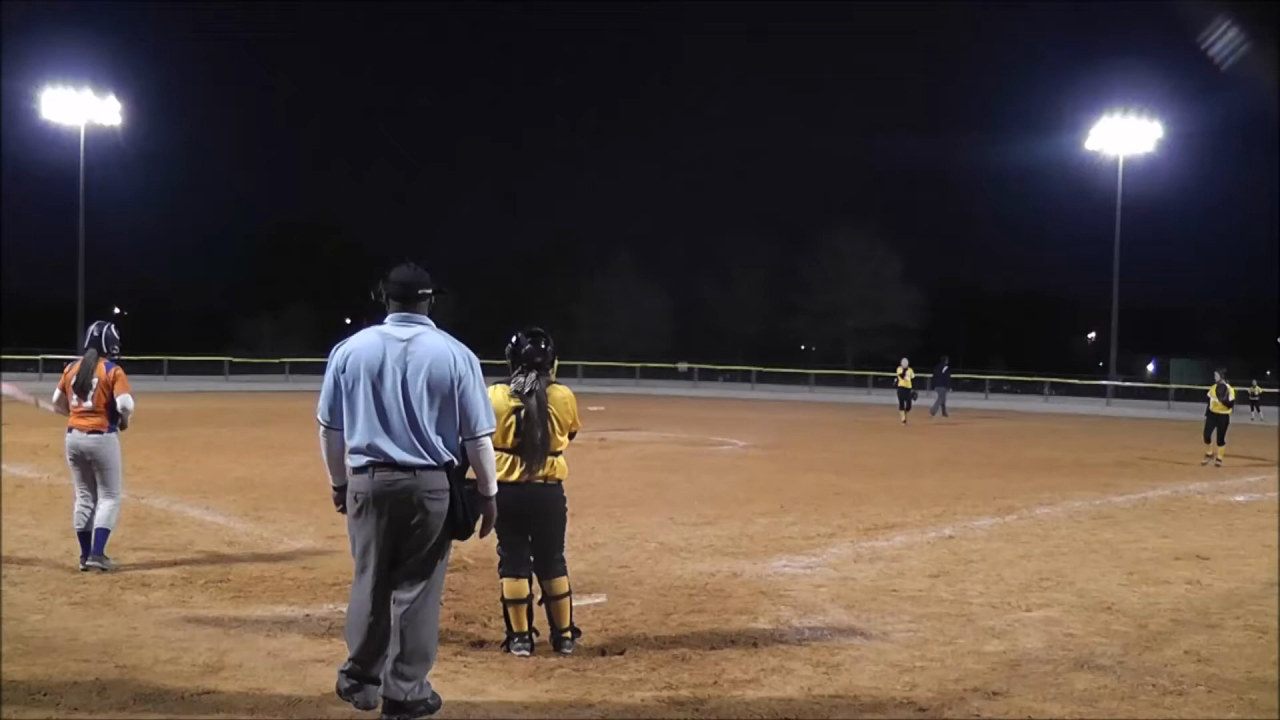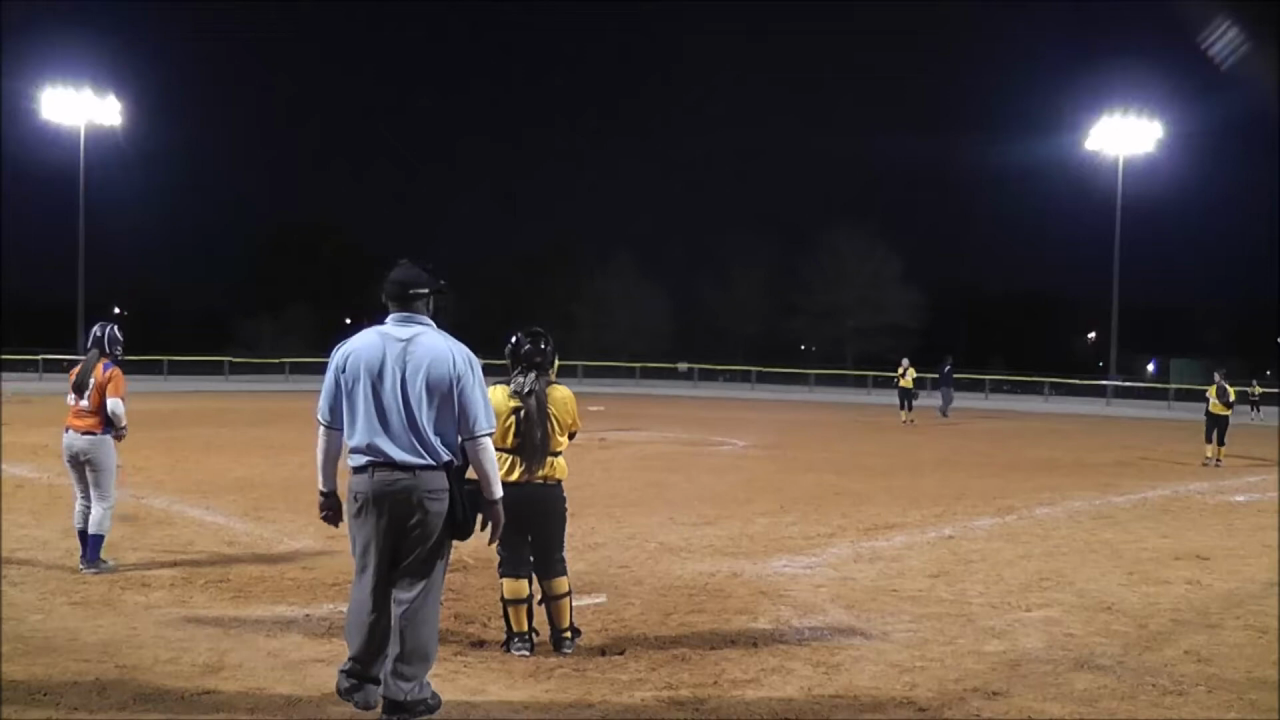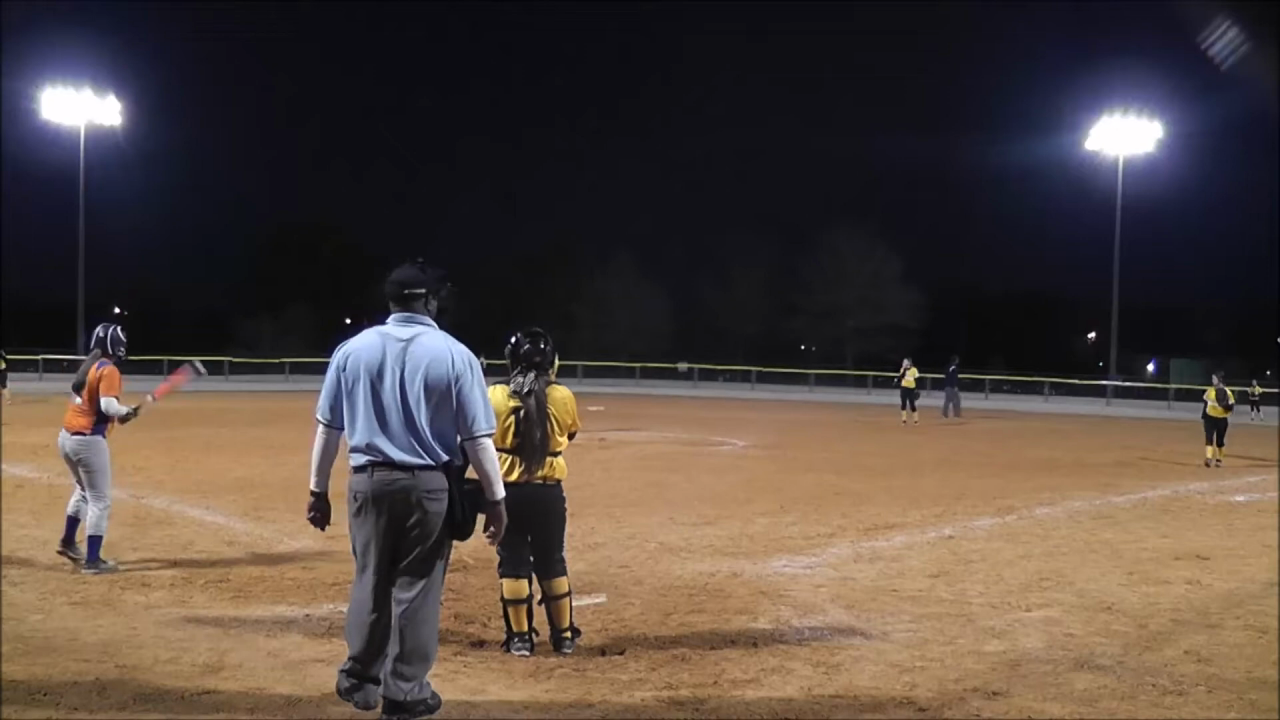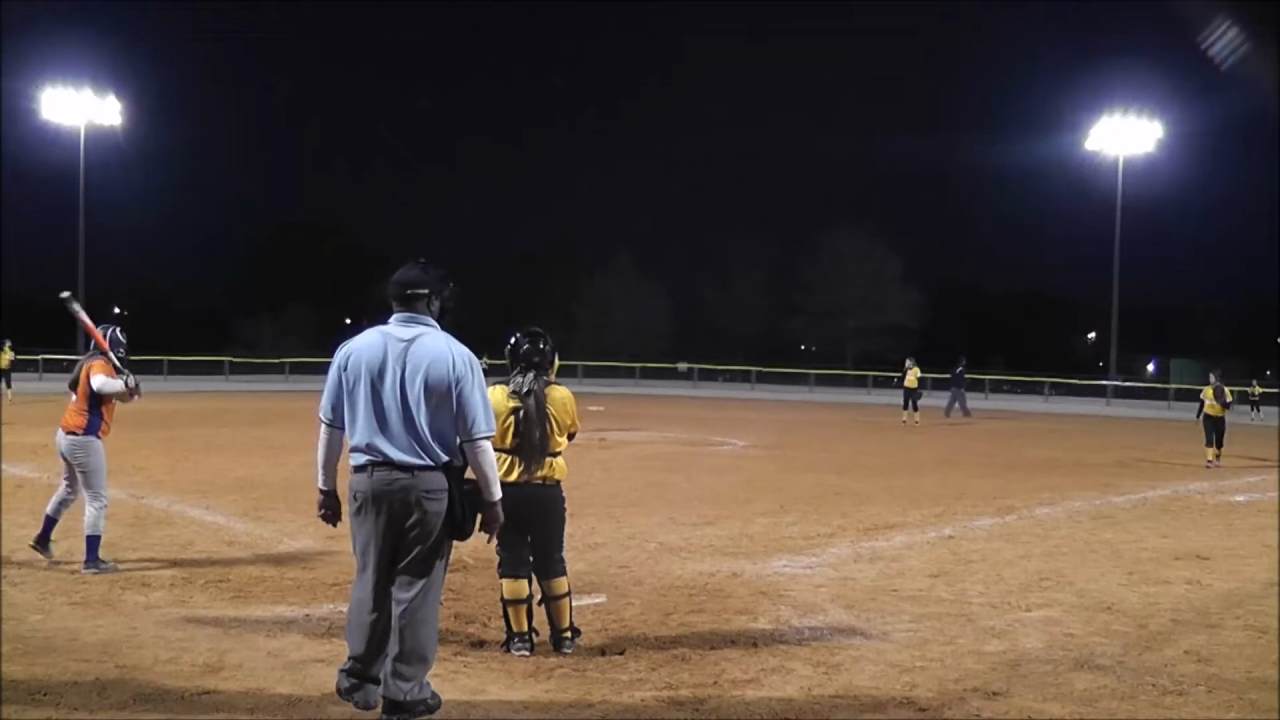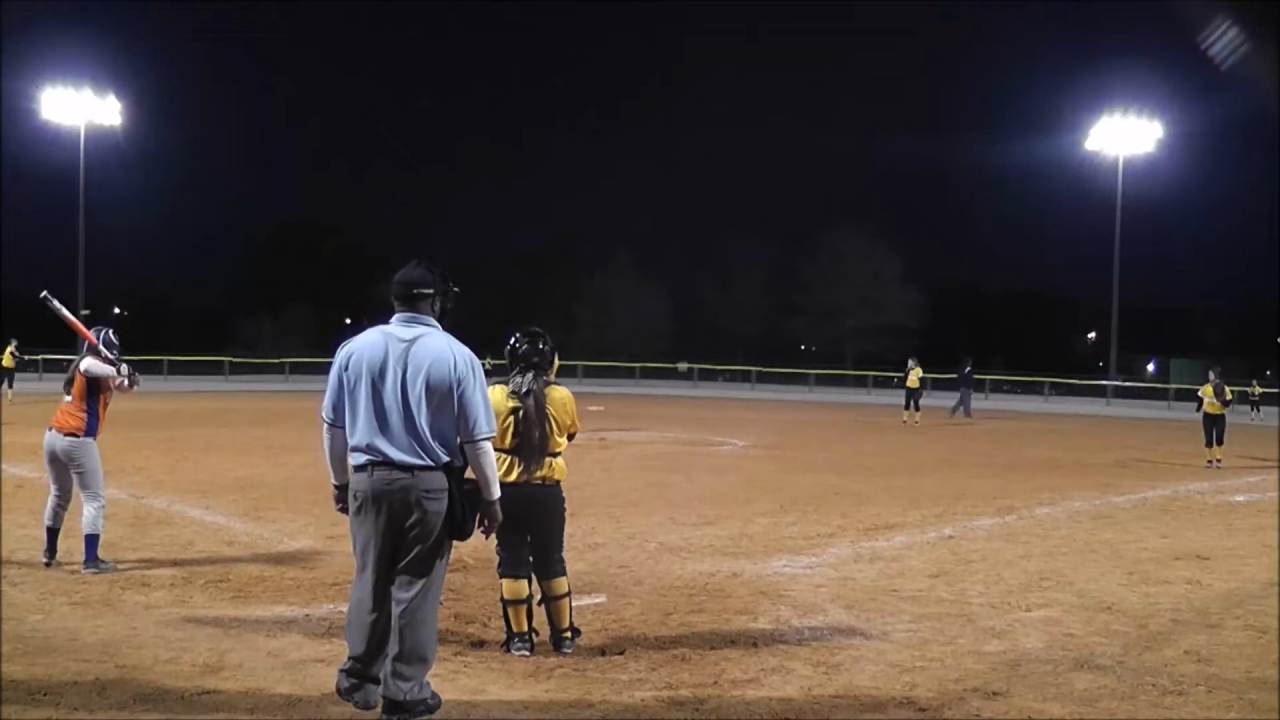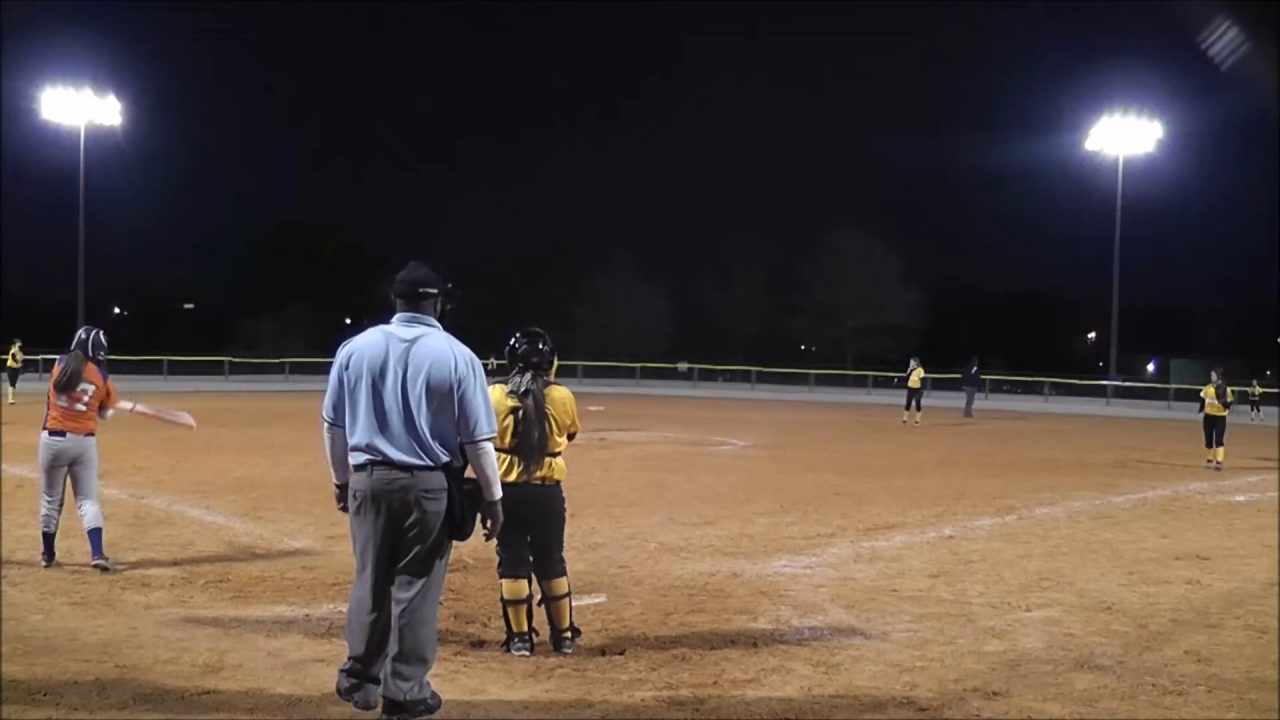
dt=0.2s
person 1, frame 1
left shoulder: (349, 350)
right shoulder: (454, 353)
left elbow: (330, 429)
right elbow: (477, 436)
left wrist: (339, 483)
right wrist: (487, 493)
left hip: (369, 482)
right hip: (430, 484)
left knee: (369, 583)
right knee: (417, 587)
left ankle: (361, 681)
person 1, frame 2
left shoulder: (350, 350)
right shoulder: (454, 353)
left elbow: (329, 429)
right elbow: (477, 437)
left wrist: (327, 488)
right wrist: (493, 496)
left hip: (369, 482)
right hip: (429, 485)
left knee: (370, 583)
right knee: (417, 587)
left ankle: (361, 681)
person 1, frame 3
left shoulder: (352, 349)
right shoulder: (454, 355)
left elbow: (328, 428)
right elbow: (478, 438)
left wrist: (318, 490)
right wrist: (495, 498)
left hip: (368, 482)
right hip: (429, 485)
left knee: (370, 582)
right knee: (417, 587)
left ankle: (360, 681)
person 1, frame 4
left shoulder: (354, 349)
right shoulder: (456, 355)
left elbow: (331, 427)
right elbow: (477, 439)
left wrist: (328, 488)
right wrist: (492, 499)
left hip: (369, 482)
right hip: (429, 486)
left knee: (370, 582)
right knee: (417, 586)
left ankle: (361, 681)
person 1, frame 5
left shoulder: (354, 348)
right shoulder: (457, 356)
left elbow: (333, 427)
right elbow: (477, 439)
left wrist: (341, 482)
right wrist: (491, 497)
left hip: (370, 481)
right hip: (429, 486)
left knee: (370, 582)
right knee: (416, 587)
left ankle: (361, 680)
person 1, frame 6
left shoulder: (355, 348)
right shoulder: (457, 356)
left elbow: (333, 426)
right elbow: (478, 440)
left wrist: (342, 481)
right wrist: (492, 497)
left hip: (369, 481)
right hip: (428, 485)
left knee: (370, 582)
right knee: (415, 587)
left ankle: (360, 681)
person 2, frame 1
left shoulder: (495, 396)
right shoulder: (564, 397)
left hip: (507, 490)
right hip: (549, 491)
left knee: (514, 562)
right knee: (553, 562)
left ankle: (520, 637)
right ankle: (564, 635)
person 2, frame 2
left shoulder: (495, 396)
right shoulder: (563, 397)
left hip: (507, 491)
right hip: (548, 491)
left knee: (514, 562)
right knee: (552, 562)
left ankle: (520, 637)
right ankle: (564, 635)
person 2, frame 3
left shoulder: (495, 396)
right shoulder: (563, 397)
left hip: (507, 491)
right hip: (548, 491)
left knee: (513, 562)
right knee: (552, 562)
left ankle: (520, 638)
right ankle: (563, 635)
person 2, frame 4
left shoulder: (494, 396)
right shoulder: (562, 397)
left hip: (506, 491)
right hip: (547, 491)
left knee: (512, 562)
right knee: (552, 562)
left ankle: (520, 638)
right ankle: (563, 635)
person 2, frame 5
left shoulder: (494, 396)
right shoulder: (562, 397)
left hip: (506, 490)
right hip: (547, 491)
left knee: (513, 562)
right knee: (551, 562)
left ankle: (520, 637)
right ankle: (564, 635)
person 2, frame 6
left shoulder: (494, 395)
right shoulder: (562, 397)
right elbow: (571, 434)
left hip: (506, 490)
right hip: (547, 491)
left knee: (512, 562)
right knee: (551, 562)
left ankle: (520, 638)
right ankle: (563, 635)
person 3, frame 1
left shoulder: (71, 368)
right shoulder: (113, 370)
left elbow: (58, 401)
right elbow: (126, 404)
right wrist: (125, 420)
left hip: (73, 438)
right hip: (102, 439)
left knee: (84, 498)
right knee: (110, 498)
left ankle: (85, 555)
right ankle: (96, 555)
person 3, frame 2
left shoulder: (79, 368)
right shoulder: (112, 371)
right elbow: (114, 407)
right wrist: (121, 427)
left hip: (70, 438)
right hip: (96, 440)
left knee: (84, 498)
right knee: (102, 500)
left ankle: (87, 554)
right ankle: (93, 560)
person 3, frame 3
left shoulder: (90, 366)
right shoulder: (107, 369)
right elbow: (109, 406)
left wrist: (122, 411)
right wrist: (127, 411)
left hip: (68, 436)
right hip: (89, 440)
left knee: (83, 490)
right knee: (99, 500)
left ankle: (68, 541)
right ankle: (93, 560)
person 3, frame 4
left shoulder: (96, 365)
right shoulder: (101, 363)
left elbow: (123, 395)
right elbow: (101, 386)
left wrist: (129, 386)
right wrist: (126, 383)
left hip: (65, 436)
right hip: (84, 440)
left knee: (69, 488)
right knee: (96, 500)
left ankle: (42, 539)
right ankle: (91, 560)
person 3, frame 5
left shoulder: (82, 363)
right shoulder: (94, 365)
left elbow: (117, 384)
right elbow: (88, 367)
left wrist: (125, 377)
right wrist: (118, 372)
left hip: (54, 437)
right hip: (79, 442)
left knee: (59, 496)
right knee: (94, 501)
left ankle: (50, 552)
right ankle: (91, 560)
person 3, frame 6
left shoulder: (62, 362)
right shoulder: (102, 377)
right elbow: (105, 415)
left hip: (53, 439)
right hip: (84, 443)
left knee: (50, 500)
right knee: (88, 500)
left ankle: (48, 554)
right ankle: (98, 553)
